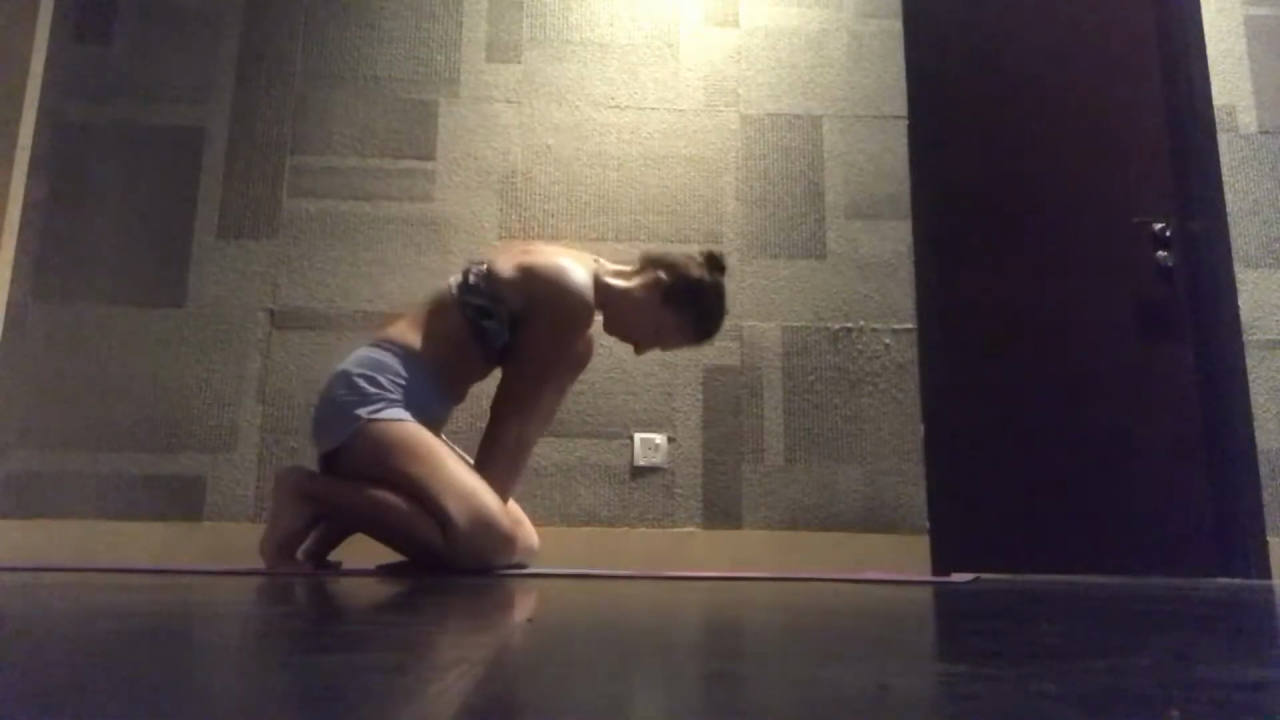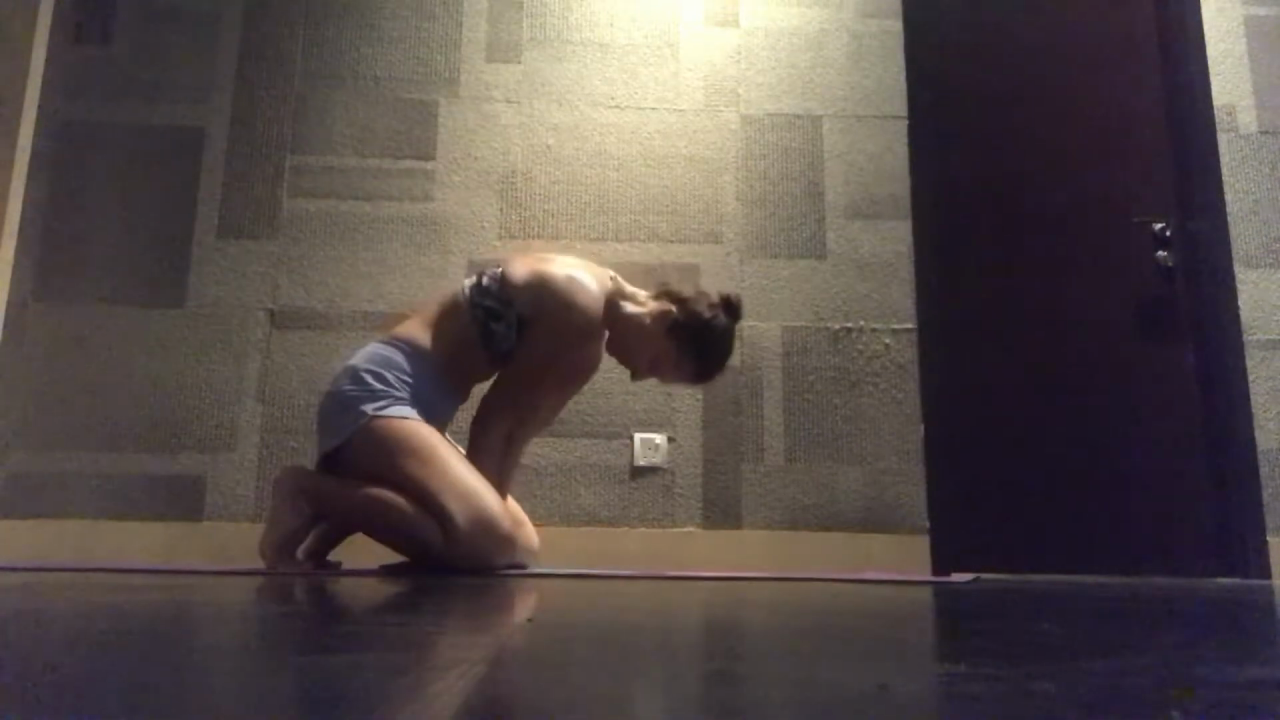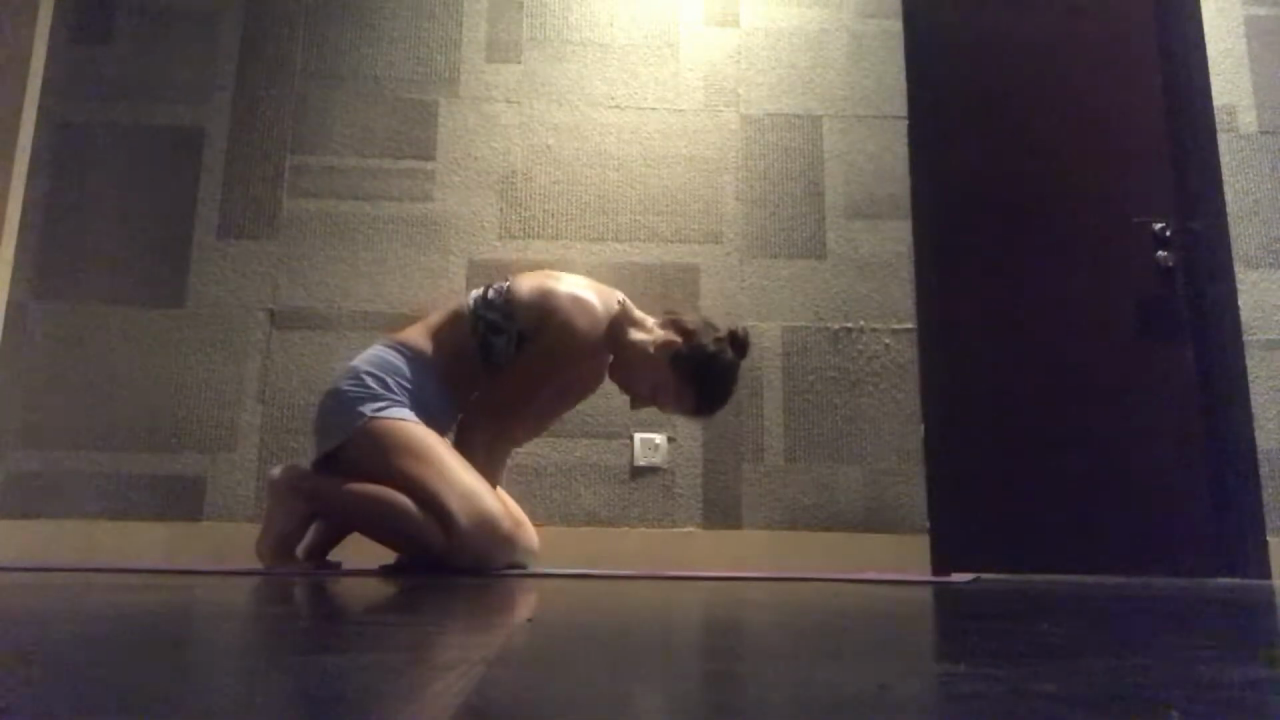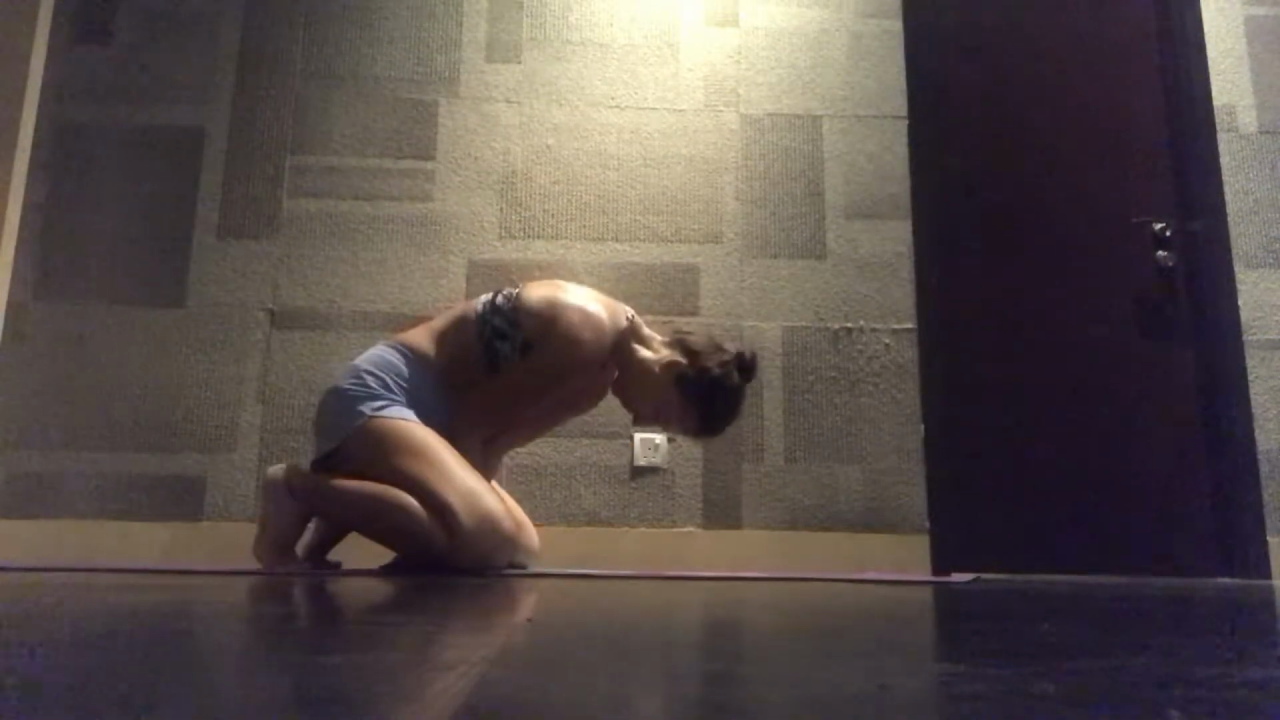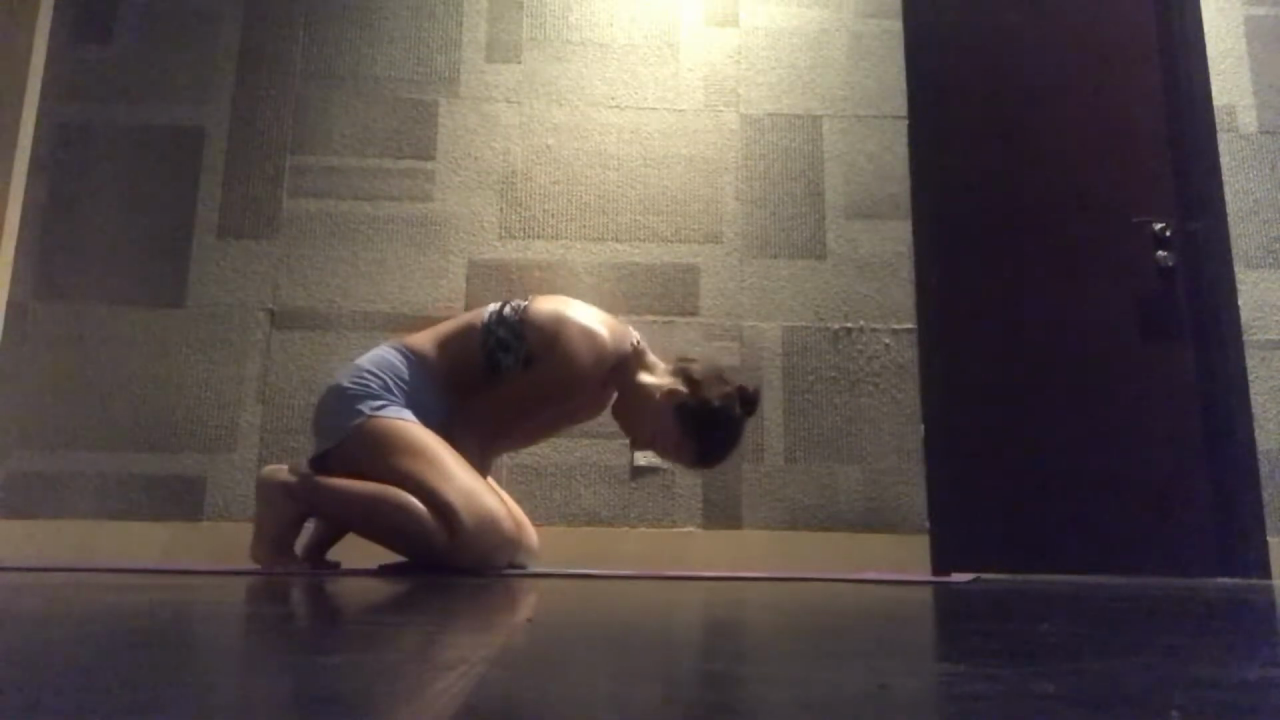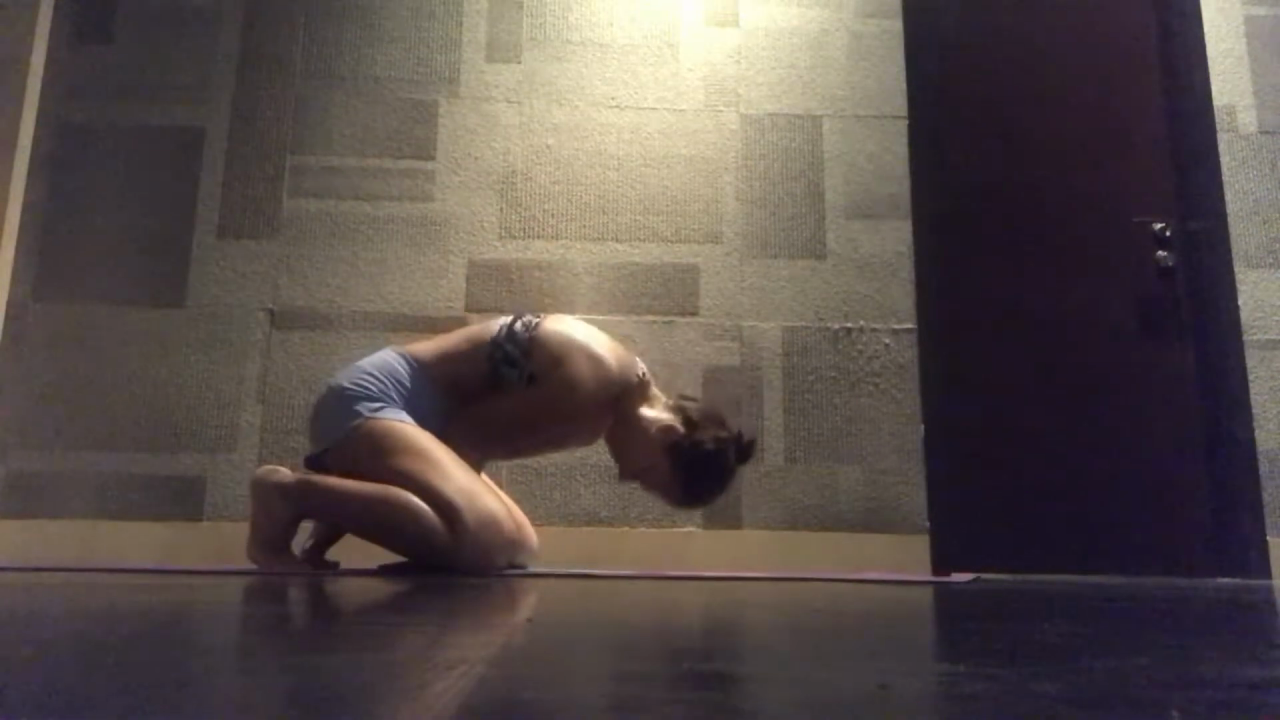
dt=0.4s
person 1, frame 1
left shoulder: (580, 344)
right shoulder: (569, 290)
left elbow: (525, 429)
right elbow: (511, 421)
left wrist: (487, 508)
right wrist: (484, 511)
left hip: (409, 410)
right hip: (373, 395)
left knee: (520, 543)
right knee: (490, 542)
left ankle: (337, 517)
right ankle: (310, 493)
person 1, frame 2
left shoulder: (588, 350)
right shoulder: (580, 302)
left elbow: (517, 431)
right elbow: (495, 418)
left wrist: (486, 505)
right wrist: (481, 508)
left hip: (413, 405)
right hip: (378, 392)
left knee: (519, 544)
right knee: (489, 542)
left ankle: (339, 512)
right ankle: (310, 492)
person 1, frame 3
left shoulder: (594, 363)
right shoulder: (583, 320)
left elbow: (498, 436)
right elbow: (481, 425)
left wrist: (473, 501)
right wrist: (469, 506)
left hip: (412, 409)
right hip: (376, 395)
left knee: (519, 546)
right knee: (488, 542)
left ankle: (335, 515)
right ankle: (305, 491)
person 1, frame 4
left shoulder: (600, 372)
right shoulder: (588, 334)
left elbow: (491, 439)
right elbow: (473, 423)
left hip: (416, 409)
right hip: (375, 395)
left knee: (518, 546)
right knee: (487, 540)
left ankle: (329, 514)
right ankle: (300, 490)
person 1, frame 5
left shoulder: (602, 383)
right shoulder: (590, 352)
left elbow: (484, 436)
right elbow: (472, 428)
left hip: (413, 411)
right hip: (373, 397)
left knee: (519, 546)
right knee: (485, 539)
left ankle: (325, 504)
right ankle: (294, 492)
person 1, frame 6
left shoulder: (606, 404)
right shoulder: (596, 379)
left elbow: (474, 438)
right elbow: (468, 435)
left hip: (401, 410)
right hip: (370, 399)
left knee: (517, 547)
right knee: (484, 538)
left ankle: (323, 513)
right ankle: (290, 492)
